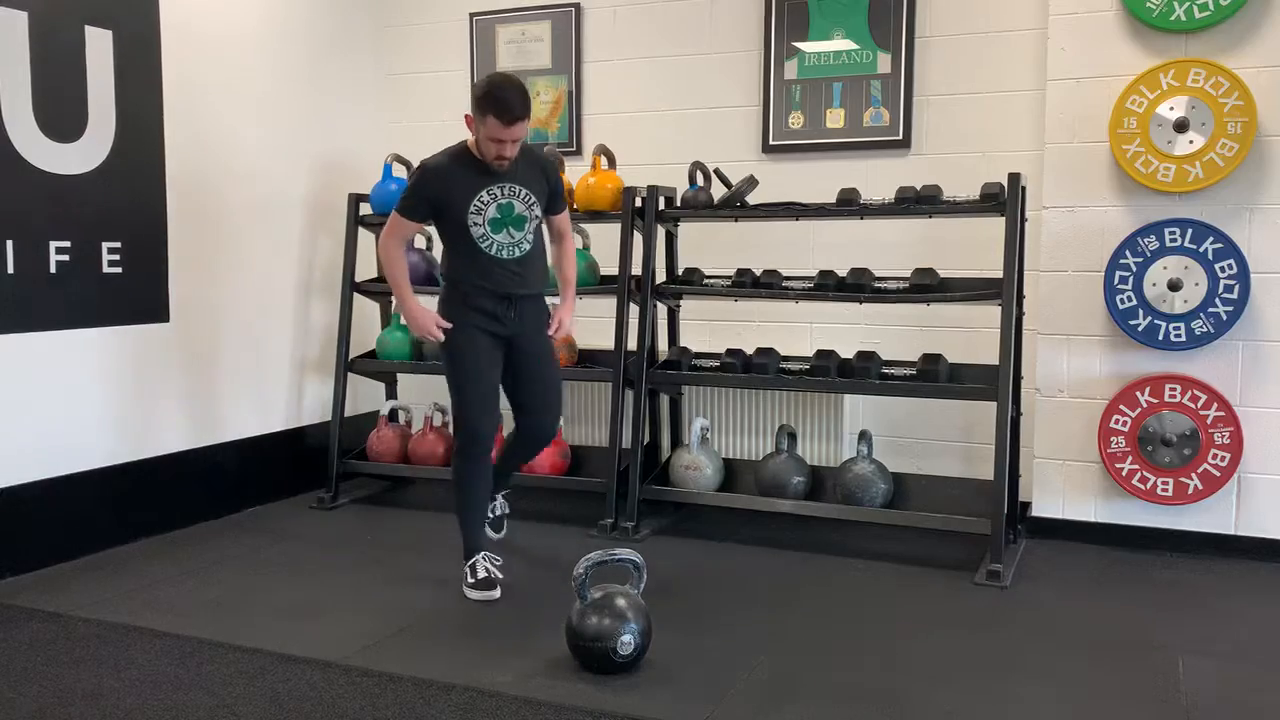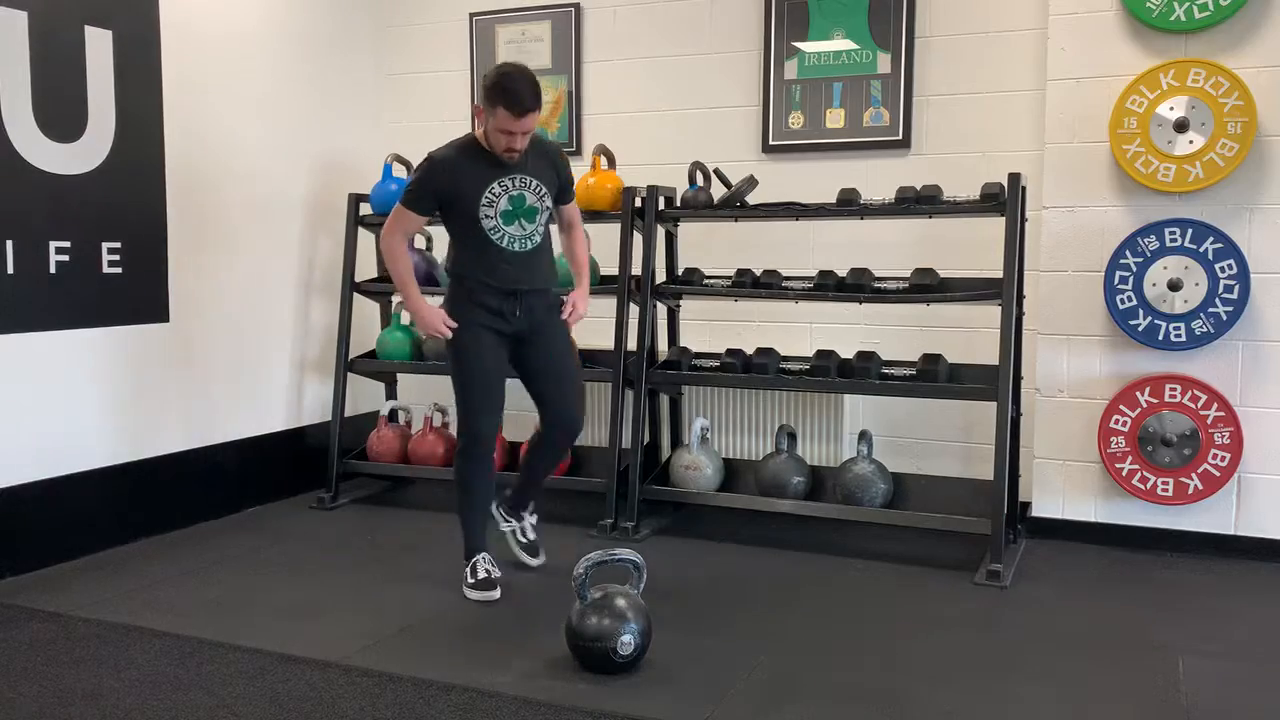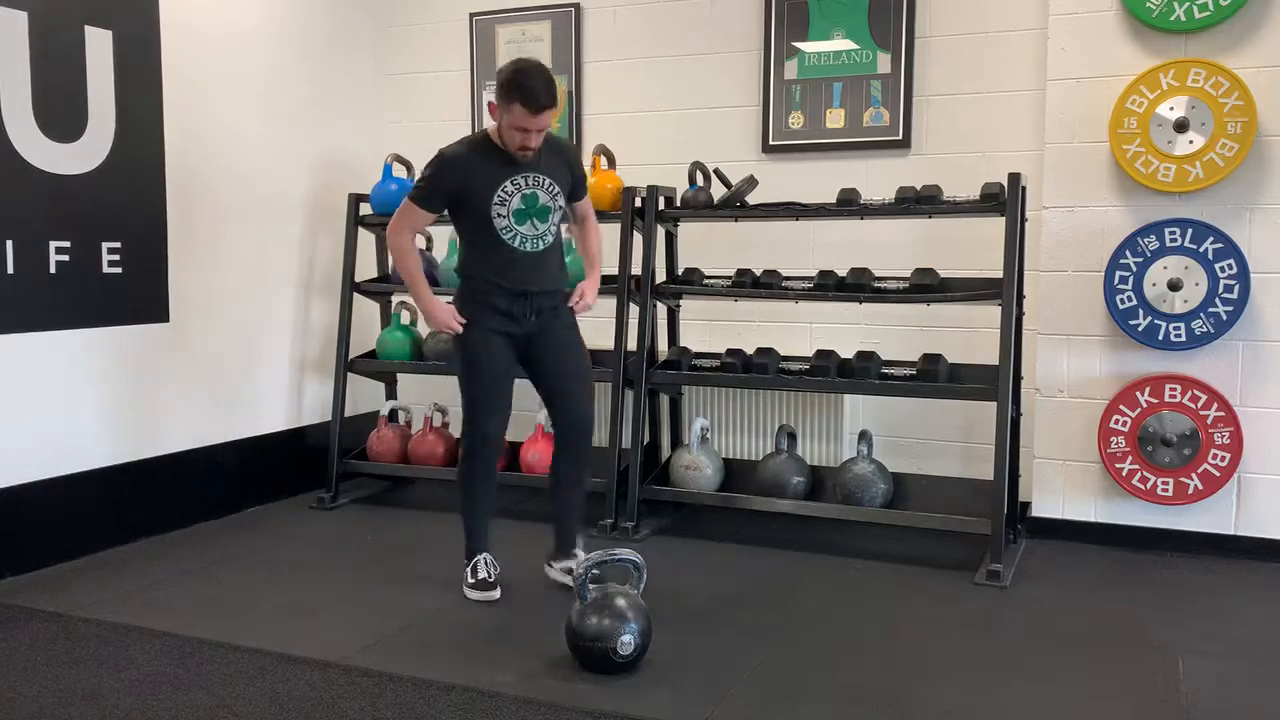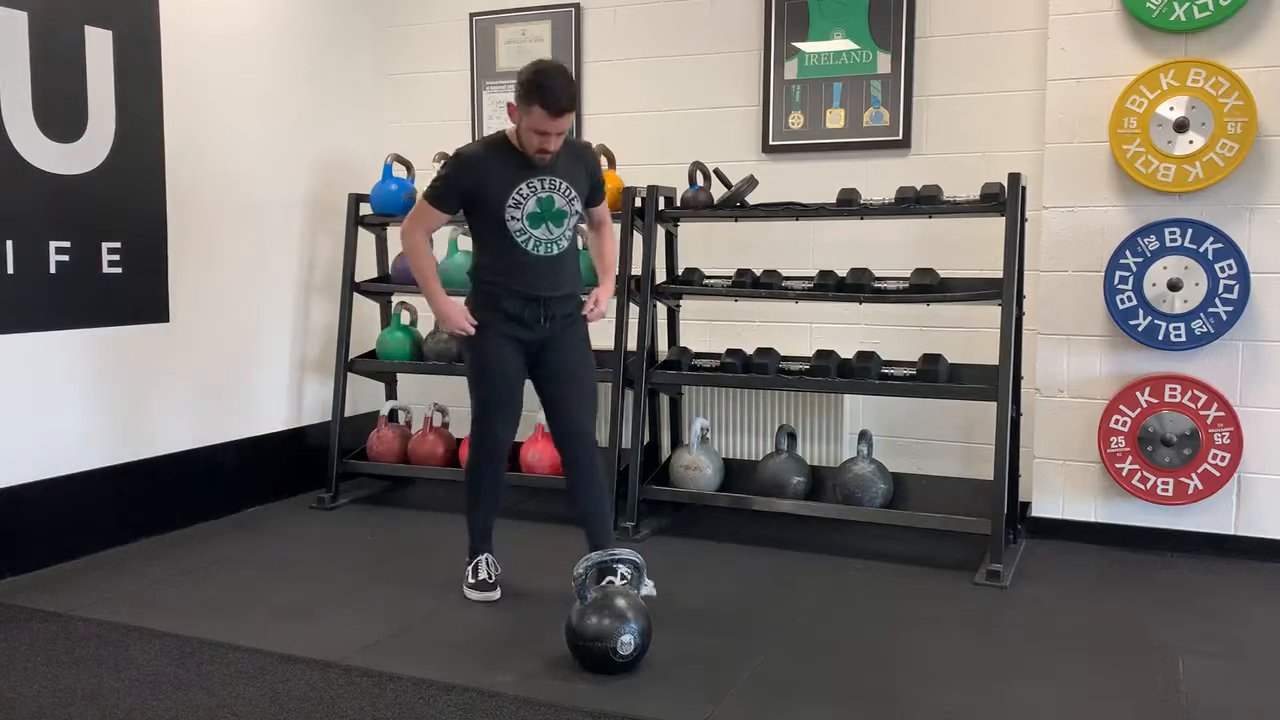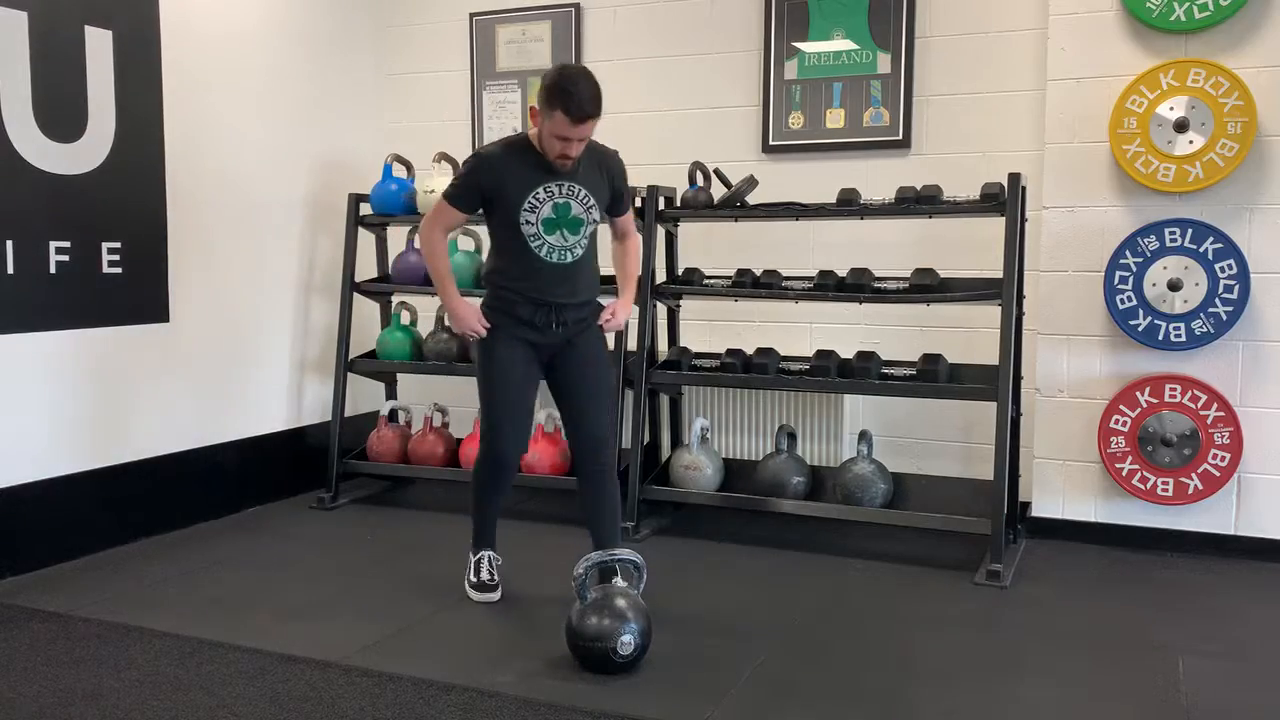
dt=0.1s
person 1, frame 1
left shoulder: (542, 167)
right shoulder: (439, 173)
left elbow: (562, 233)
right elbow: (392, 240)
left wrist: (568, 301)
right wrist: (411, 308)
left hip: (530, 314)
right hip: (469, 320)
left knee: (541, 425)
right knee: (476, 432)
left ankle: (494, 487)
right ankle: (476, 555)
person 1, frame 2
left shoulder: (551, 159)
right shoulder: (447, 166)
left elbow: (571, 222)
right elbow: (393, 236)
left wrist: (581, 285)
right wrist: (417, 306)
left hip: (540, 310)
right hip: (476, 317)
left knee: (566, 420)
right knee: (479, 435)
left ankle: (516, 506)
right ankle: (477, 555)
person 1, frame 3
left shoulder: (563, 157)
right shoulder: (458, 163)
left elbow: (584, 217)
right elbow: (400, 231)
left wrist: (592, 276)
right wrist: (427, 302)
left hip: (550, 310)
right hip: (485, 318)
left knee: (577, 423)
right knee: (485, 437)
left ankle: (567, 550)
right ankle: (477, 556)
person 1, frame 4
left shoulder: (583, 161)
right shoulder: (475, 164)
left elbow: (601, 224)
right elbow: (415, 230)
left wrist: (606, 286)
right wrist: (440, 302)
left hip: (563, 320)
right hip: (497, 323)
left knee: (580, 440)
right knee: (492, 442)
left ankle: (607, 565)
right ankle: (481, 556)
person 1, frame 5
left shoulder: (607, 166)
right shoulder: (493, 165)
left elbow: (626, 231)
right elbow: (434, 228)
left wrist: (626, 297)
right wrist: (454, 303)
left hip: (580, 325)
right hip: (510, 327)
left knee: (597, 449)
right knee: (502, 448)
left ankle: (611, 573)
right ankle: (483, 551)
